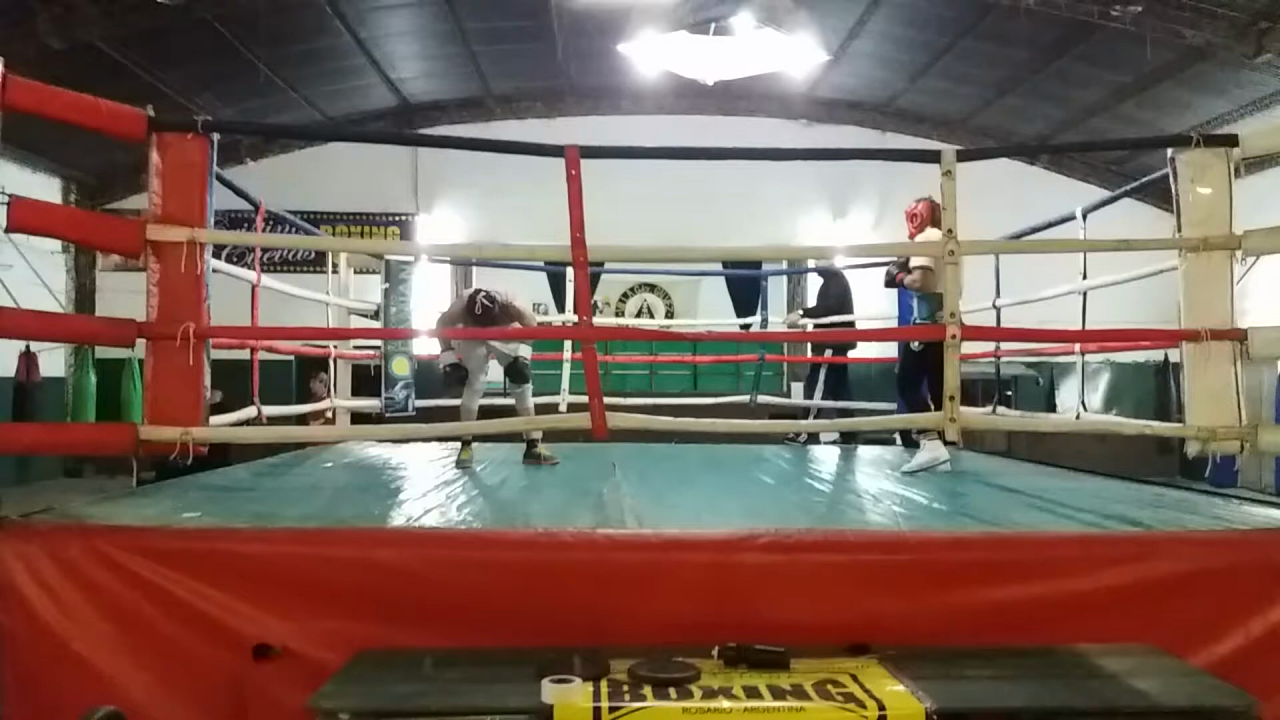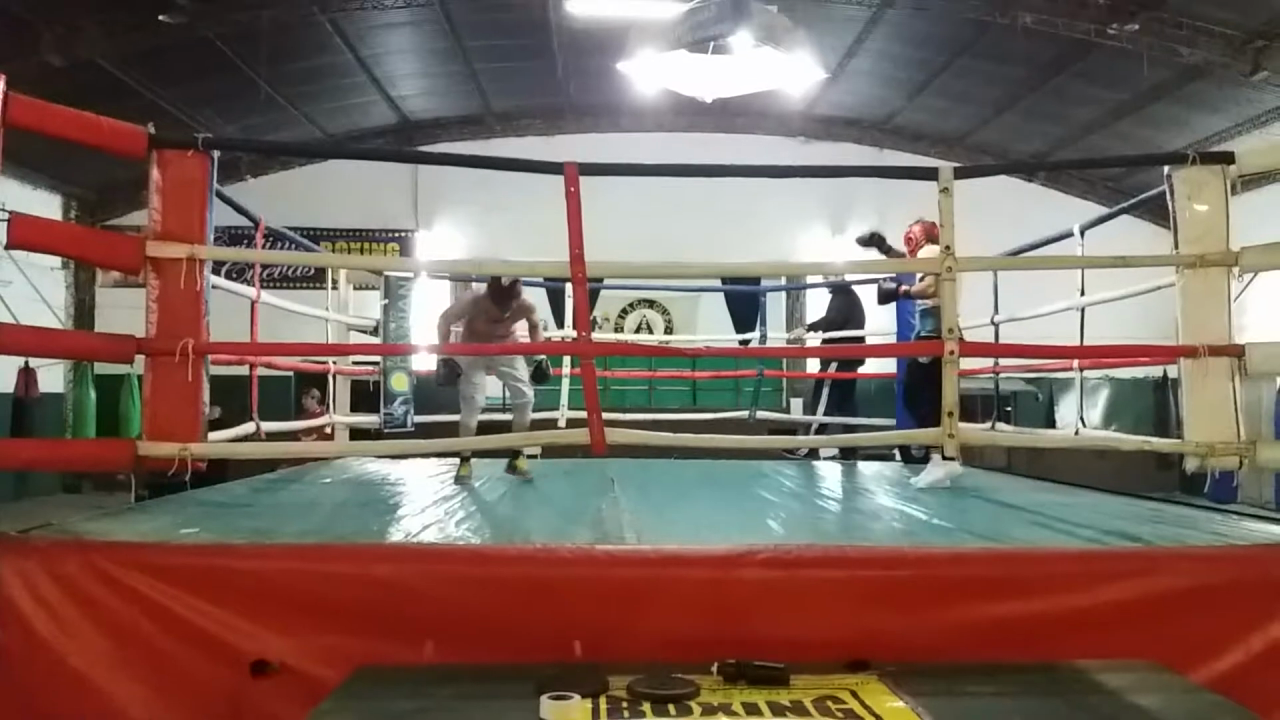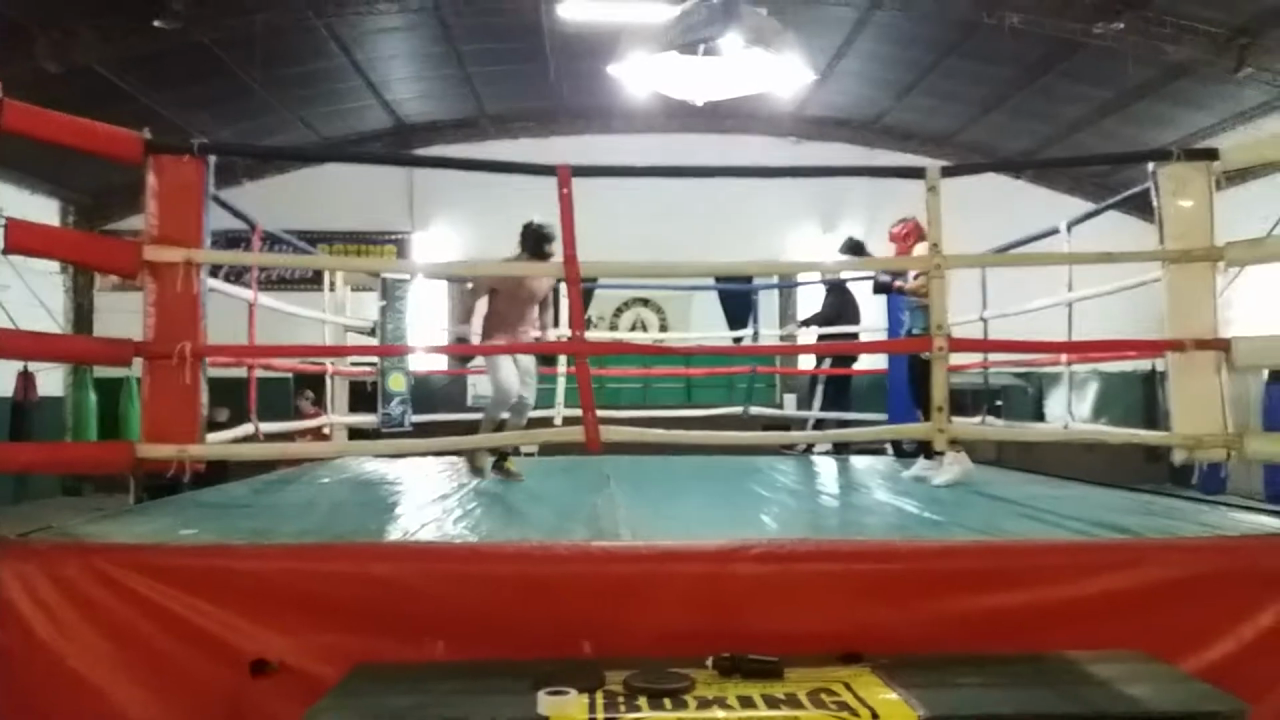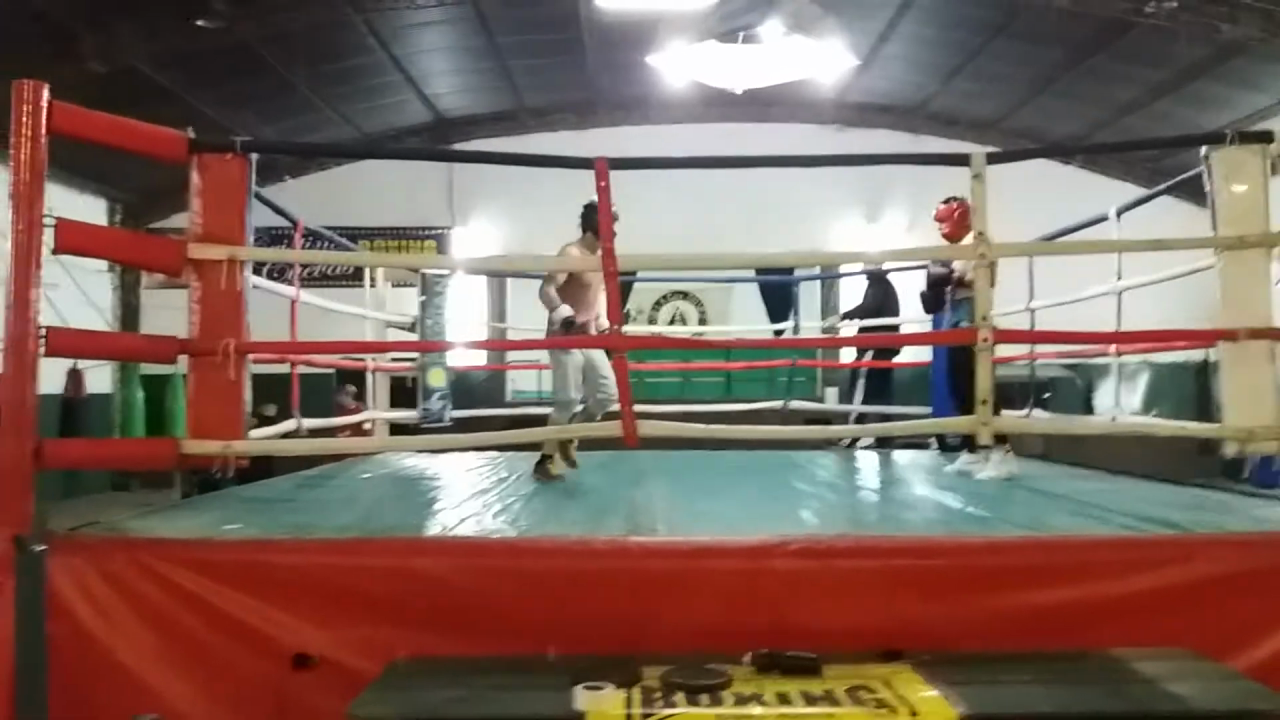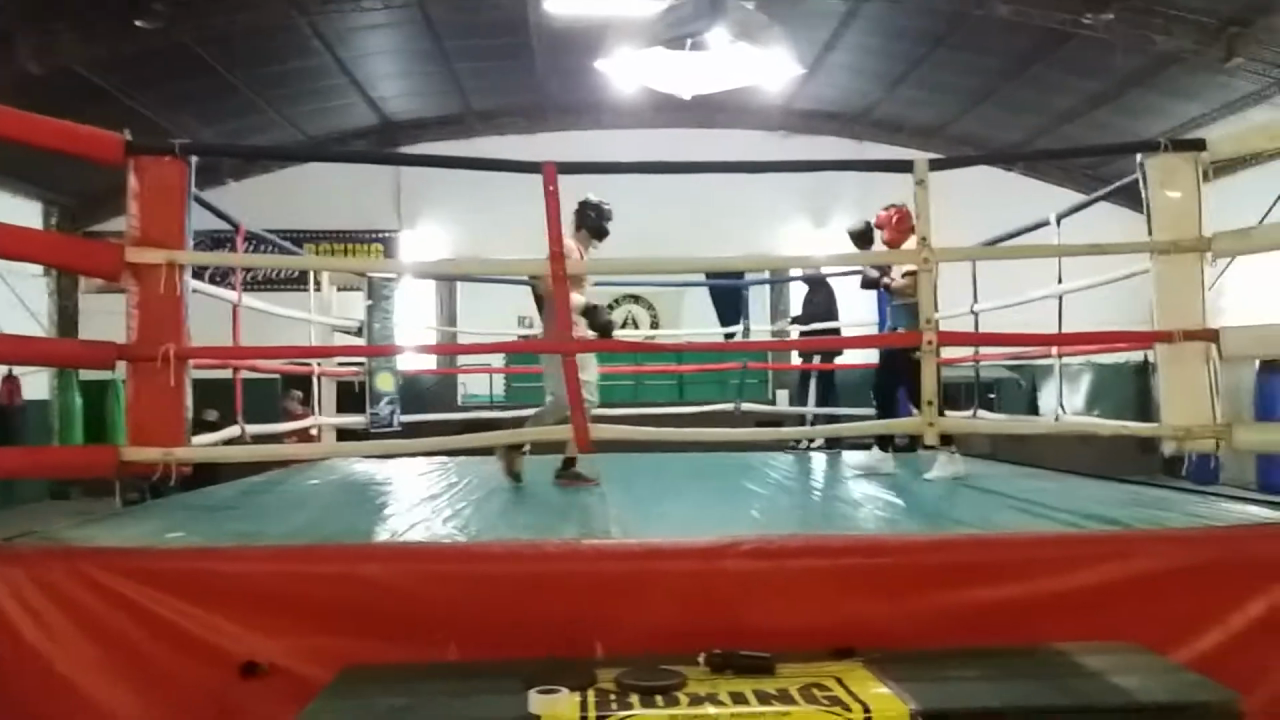
dt=0.3s
person 1, frame 1
left shoulder: (925, 238)
left elbow: (919, 282)
left wrist: (899, 277)
right wrist: (907, 266)
left hip: (929, 322)
left knee: (908, 382)
right knee: (938, 388)
left ankle: (930, 443)
right ankle: (940, 450)
person 1, frame 2
left shoulder: (928, 252)
right shoulder: (937, 254)
left elbow: (930, 287)
left wrist: (899, 290)
right wrist: (882, 247)
left hip: (932, 334)
right hip: (944, 335)
left knee: (913, 397)
right knee: (934, 402)
left ankle: (942, 459)
right ankle: (938, 464)
person 1, frame 3
left shoulder: (922, 251)
right shoulder: (918, 257)
left elbow: (925, 288)
right elbow: (897, 277)
left wrist: (894, 285)
left hip: (925, 333)
right hip: (920, 333)
left knee: (926, 395)
right knee: (923, 396)
left ankle: (955, 456)
right ankle: (929, 459)
person 1, frame 4
left shoulder: (972, 243)
left wrist: (951, 278)
right wrist: (943, 287)
left hip: (969, 326)
right hip: (957, 326)
left knee: (973, 390)
right knee: (960, 390)
left ankle: (1002, 454)
right ankle: (973, 453)
person 1, frame 5
left shoulder: (912, 247)
right shoulder: (899, 252)
left elbow: (909, 285)
right elbow: (889, 281)
left wrist: (881, 279)
left hip: (910, 331)
right hip: (897, 330)
left knee: (919, 393)
right knee: (882, 390)
left ankle: (949, 455)
right ankle: (883, 452)
person 2, frame 1
left shoulder: (511, 308)
right shoulder: (462, 307)
left elbow: (531, 326)
right elbow: (442, 324)
left wrist: (522, 356)
right wrist: (448, 359)
right hip: (474, 338)
left knee: (522, 384)
right knee: (473, 386)
left ankle: (533, 446)
right ankle: (466, 446)
person 2, frame 2
left shoulder: (525, 305)
right shoulder: (472, 301)
left elbow: (535, 325)
right elbow: (445, 320)
left wrist: (540, 357)
right wrist: (445, 355)
left knee: (524, 395)
right knee: (472, 401)
left ankle: (516, 457)
right ankle: (465, 462)
person 2, frame 3
left shoulder: (548, 275)
right shoulder: (500, 273)
right elbow: (471, 298)
left wrist: (546, 337)
right wrist: (462, 333)
left hip: (525, 342)
right hip: (497, 340)
left knee: (525, 402)
right knee: (506, 393)
left ankle: (503, 458)
right ankle: (479, 448)
person 2, frame 4
left shoulder: (600, 257)
right shoulder: (570, 254)
right elbow: (547, 289)
left wrist: (604, 326)
right wrist: (563, 315)
left hip: (589, 336)
right hip: (566, 337)
left knee: (607, 393)
right knee: (568, 400)
left ankle: (566, 437)
right ankle: (545, 462)
person 2, frame 5
left shoulder: (583, 251)
right shoulder: (564, 248)
right elbow: (544, 285)
left wrist: (596, 315)
right wrist: (581, 305)
left hip: (579, 337)
left knee: (587, 400)
right knee: (562, 402)
left ankle: (568, 467)
right ankle: (514, 448)
person 3, frame 1
left shoulder: (835, 280)
right shoulder: (836, 280)
left elbow: (829, 307)
left wrist: (802, 313)
right wrist: (804, 316)
left hip: (832, 341)
right hip: (836, 341)
left knee: (816, 385)
right knee: (840, 389)
left ankle: (805, 432)
right ankle: (848, 434)
person 3, frame 2
left shoulder: (842, 294)
right shoulder: (850, 296)
left elbow: (833, 319)
left wrist: (807, 328)
right hip: (848, 356)
left knee: (822, 400)
right knee: (846, 404)
left ankle: (807, 447)
right ankle: (848, 450)
person 3, frame 3
left shoulder: (836, 293)
right shoulder: (847, 295)
left elbow: (825, 316)
left wrist: (800, 324)
left hip: (833, 352)
right hip: (844, 351)
left knee: (820, 395)
right knee: (840, 398)
left ankle: (807, 442)
right ankle: (841, 444)
person 3, frame 4
left shoulder: (877, 283)
right shoulder: (887, 286)
left elbow: (868, 308)
left wrist: (841, 317)
left hip: (874, 346)
right hip: (886, 345)
left knee: (859, 387)
right knee: (882, 391)
right ankle: (883, 438)
person 3, frame 5
left shoulder: (820, 287)
right shoulder: (820, 287)
left elbow: (812, 316)
left wrist: (790, 321)
left hip: (820, 351)
right hip: (823, 349)
left knee: (810, 392)
right knee: (828, 396)
left ankle: (807, 438)
right ankle: (831, 439)
